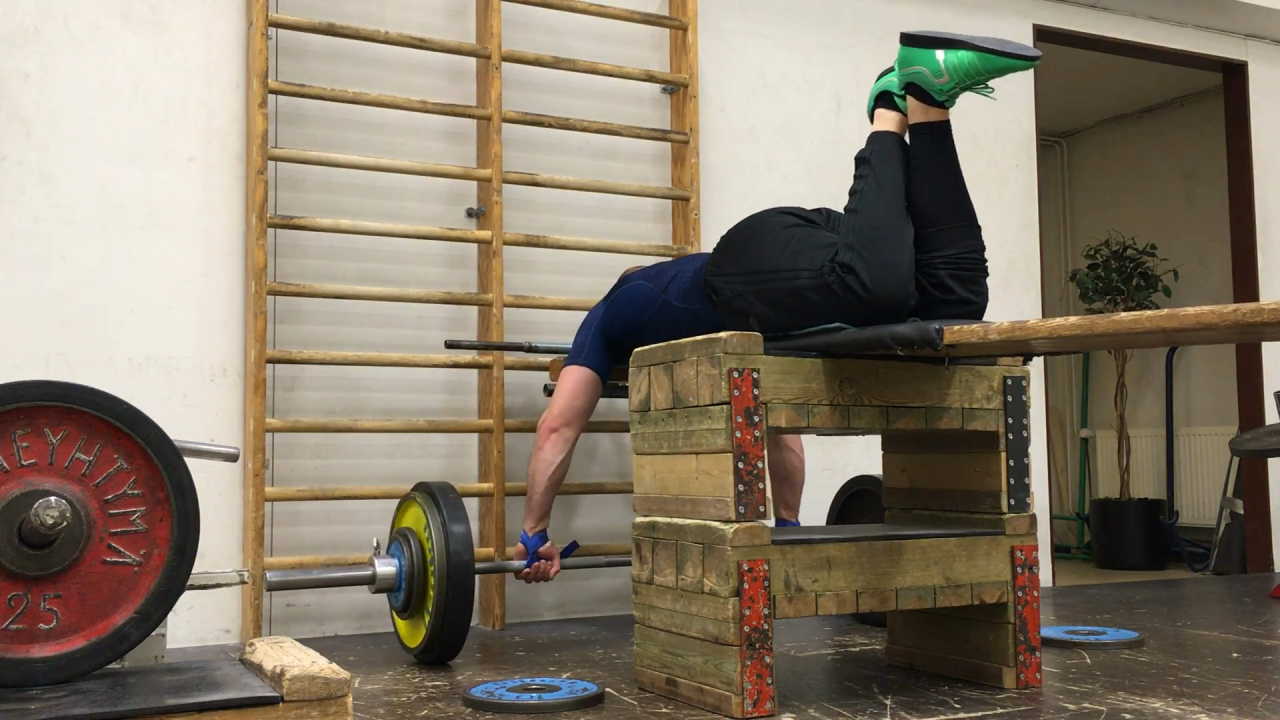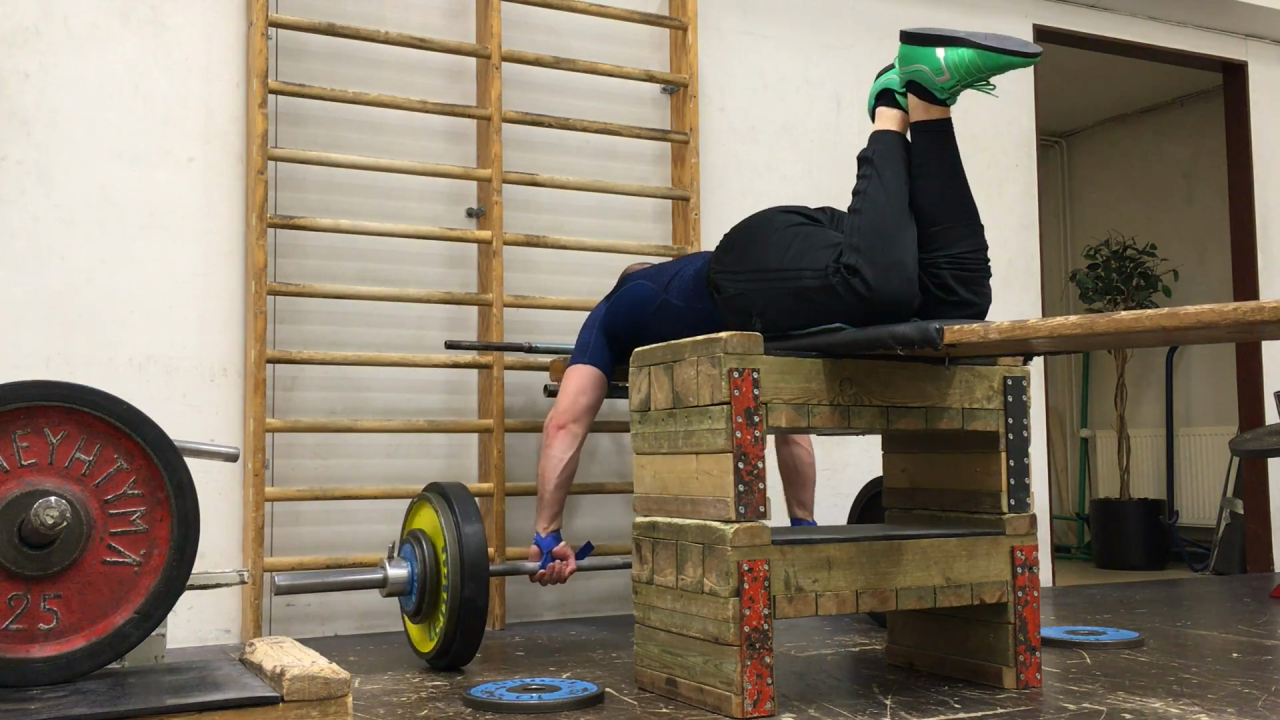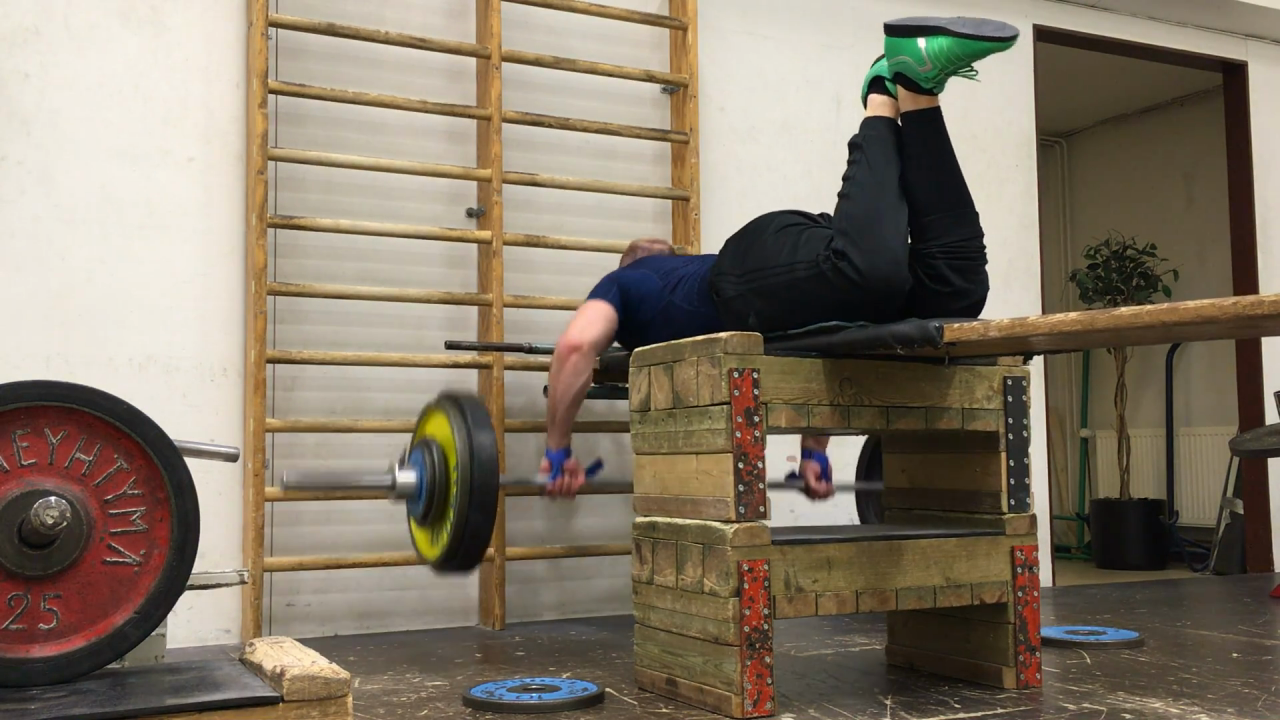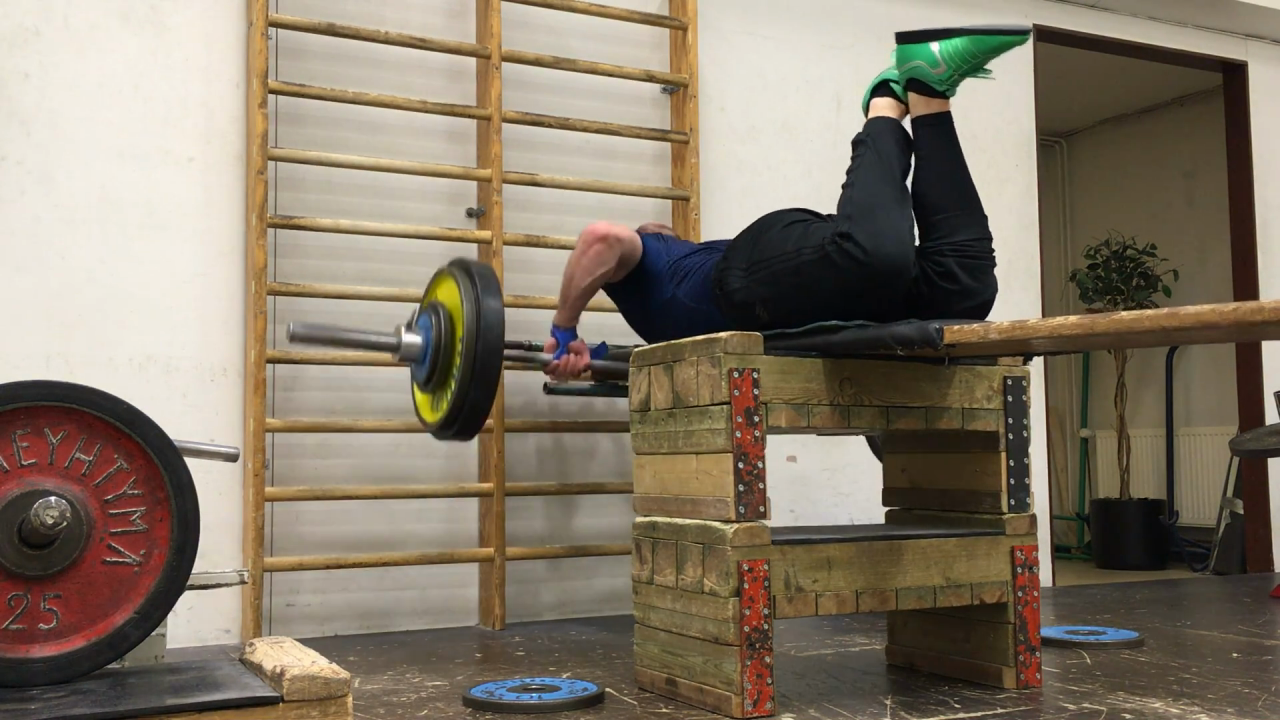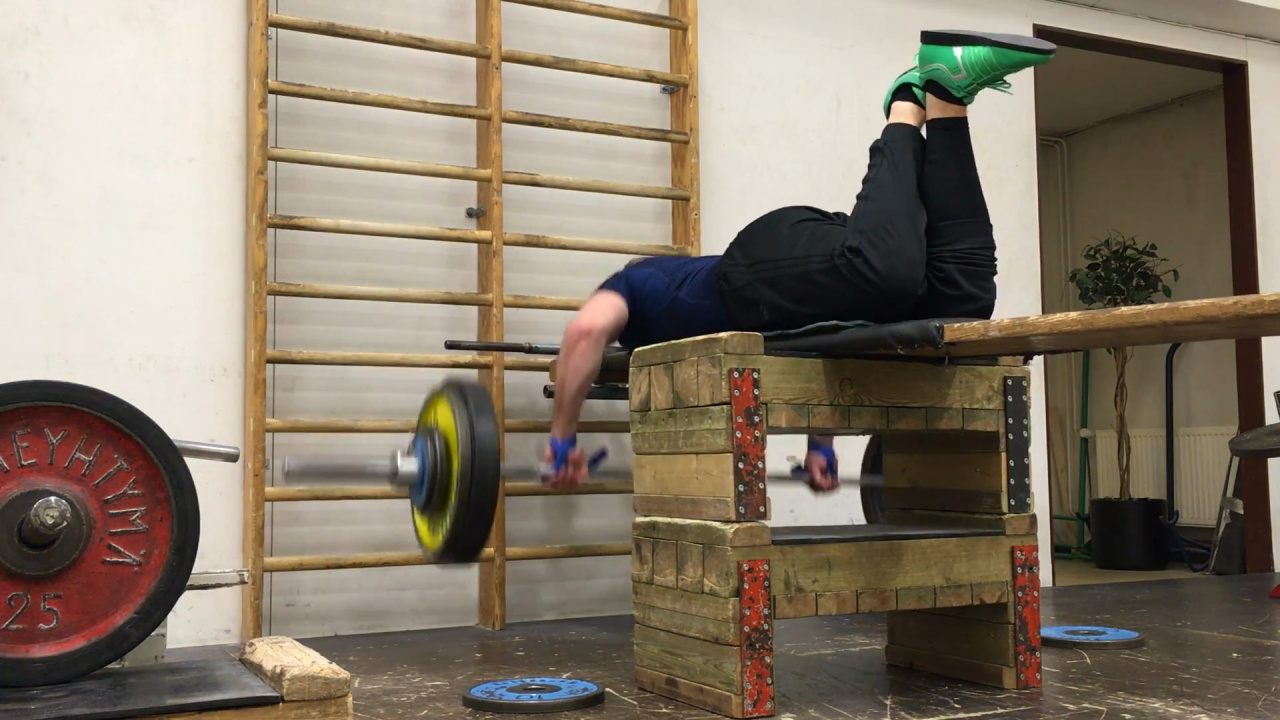
dt=0.3s
person 1, frame 1
left shoulder: (612, 315)
right shoulder: (733, 334)
left elbow: (559, 425)
left wrist: (535, 535)
right wrist: (788, 525)
left hip: (754, 267)
left knee: (874, 284)
right knee: (955, 299)
left ankle: (890, 115)
right ankle: (923, 96)
person 1, frame 2
left shoulder: (611, 313)
left elbow: (565, 423)
left wrist: (548, 534)
right wrist: (803, 523)
left hip: (760, 267)
left knee: (880, 285)
right knee: (958, 296)
left ankle: (891, 111)
right ankle: (923, 96)
person 1, frame 3
left shoulder: (621, 286)
left elbow: (575, 346)
left wrist: (558, 453)
right wrist: (814, 452)
left hip: (756, 276)
left knee: (870, 270)
right knee: (958, 287)
left ankle: (882, 100)
right ankle: (913, 89)
person 1, frame 4
left shoulder: (634, 267)
left elbow: (603, 238)
left wrist: (563, 332)
left hip: (763, 276)
right knee: (965, 286)
left ankle: (887, 104)
person 1, frame 5
left shoulder: (630, 285)
left elbow: (586, 328)
left wrist: (563, 438)
right wrist: (820, 441)
left hip: (770, 263)
left knee: (885, 270)
right knee: (963, 293)
left ankle: (908, 105)
right ankle: (942, 95)
